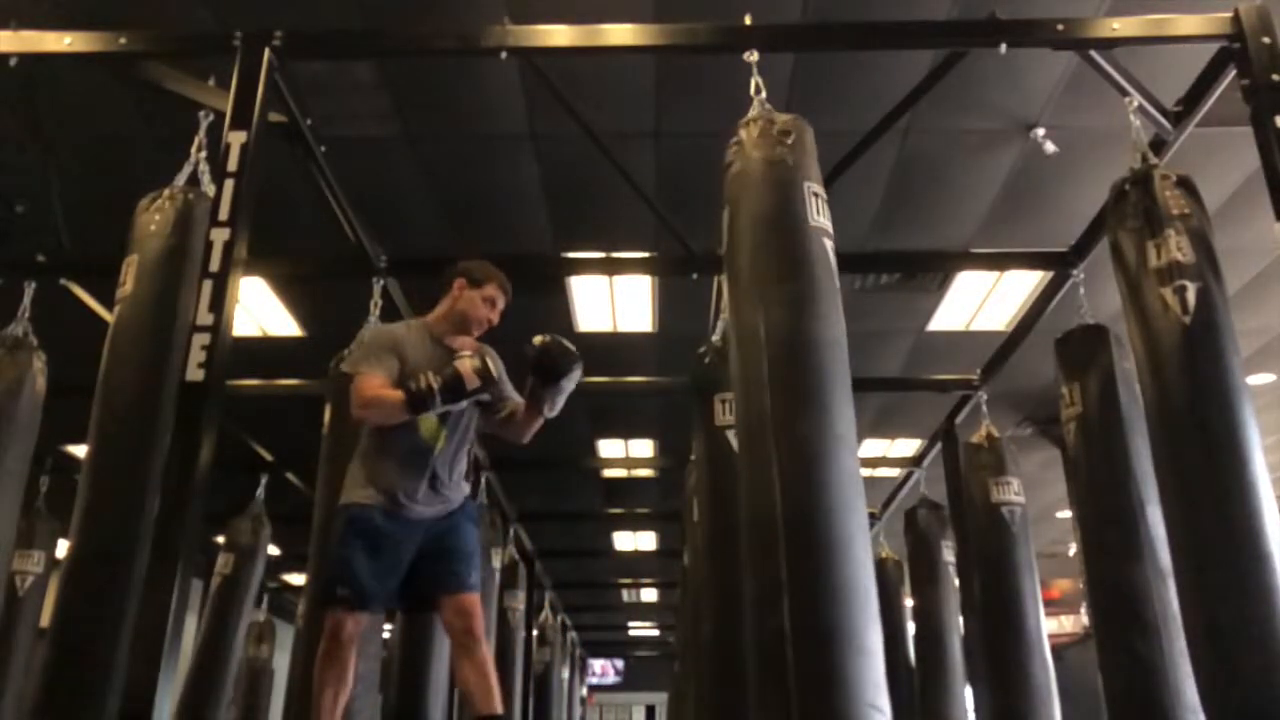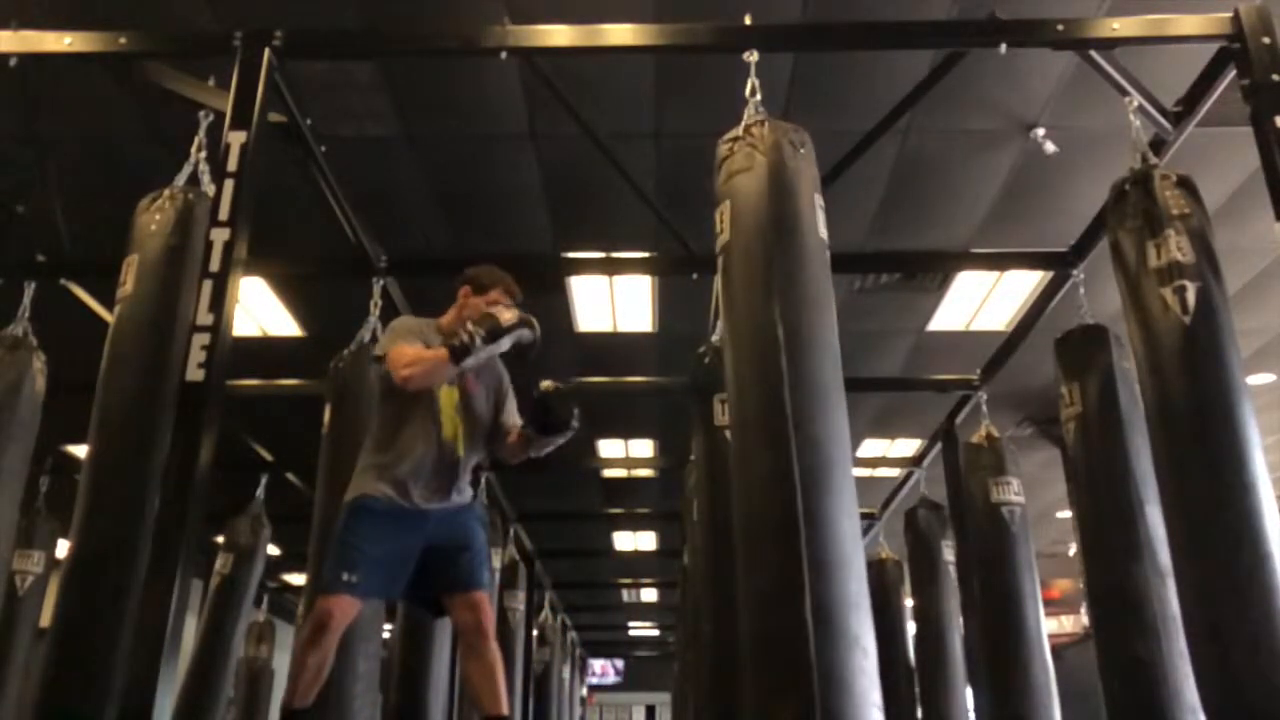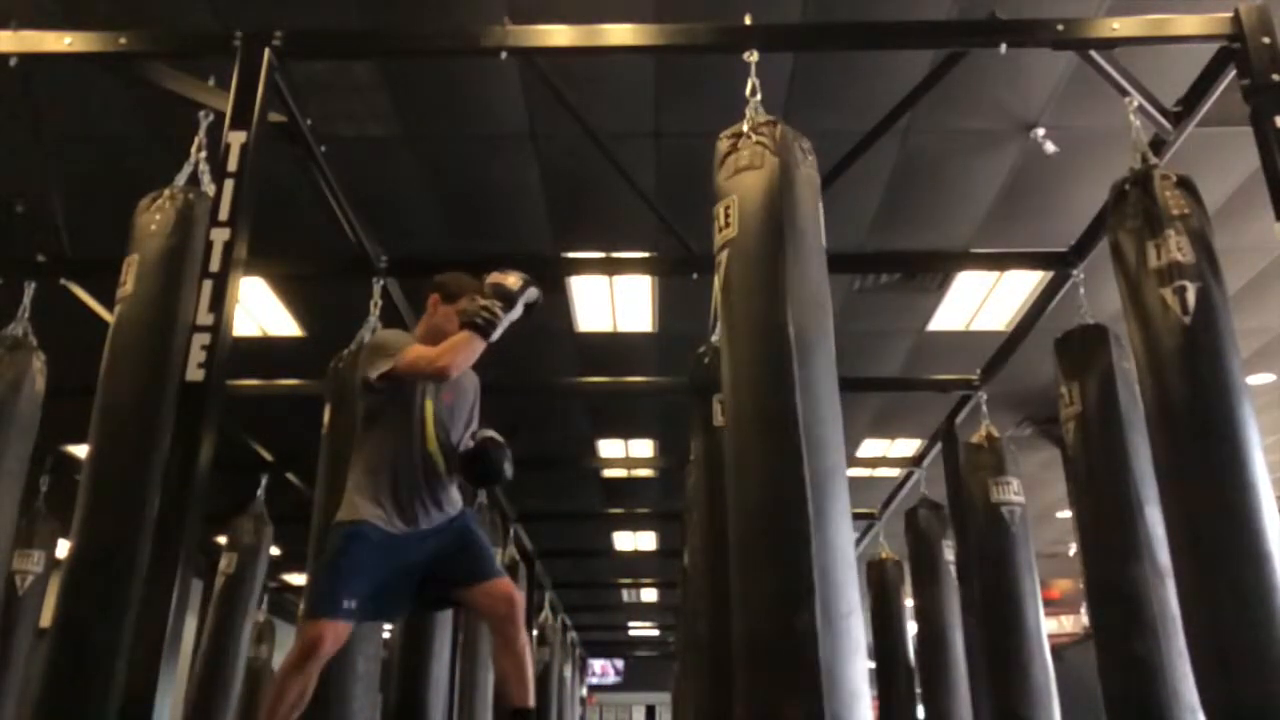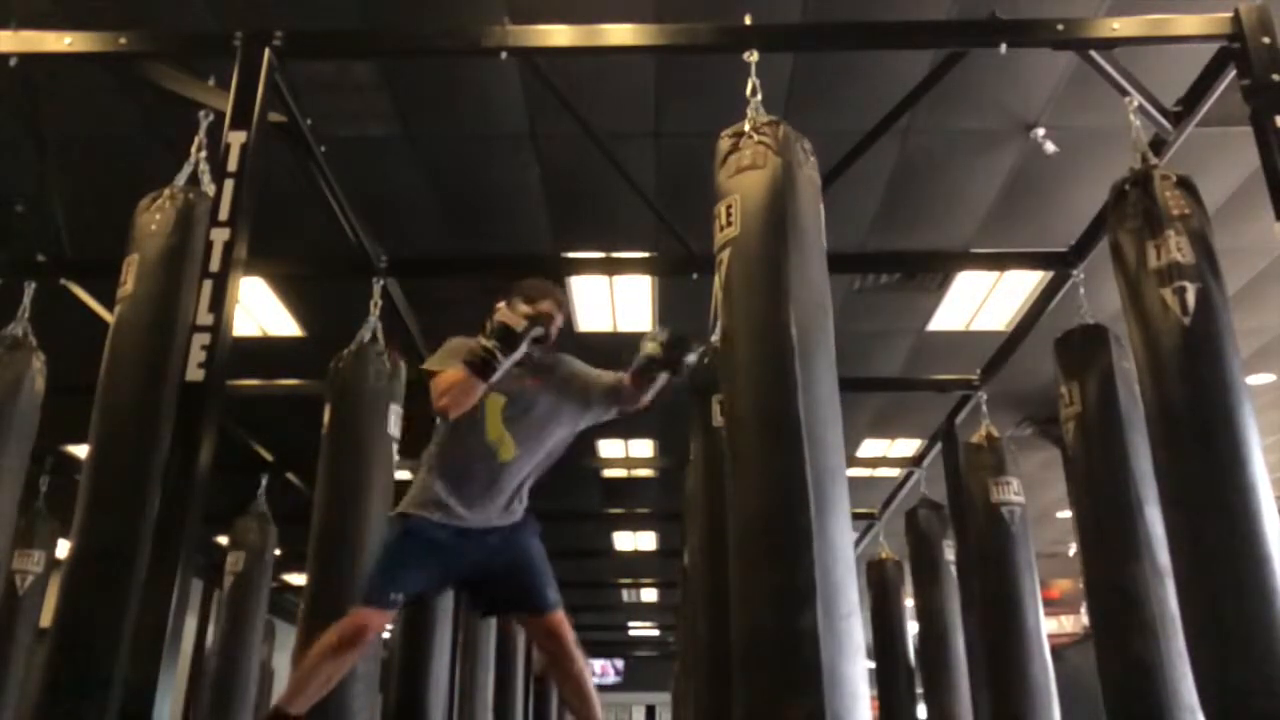
dt=0.5s
person 1, frame 1
left shoulder: (485, 361)
right shoulder: (390, 338)
left elbow: (518, 429)
right elbow: (365, 405)
left wrist: (549, 388)
right wrist: (442, 390)
left hip: (446, 511)
right hip: (377, 507)
left knee: (468, 623)
right knee: (342, 627)
person 1, frame 2
left shoulder: (493, 371)
right shoulder: (409, 329)
left elbow: (509, 448)
right elbow: (409, 373)
left wrist: (544, 431)
right wrist: (484, 335)
left hip: (452, 508)
right hip: (386, 501)
left knee: (478, 621)
right knee: (330, 615)
person 1, frame 3
left shoulder: (468, 382)
right shoulder: (386, 345)
right elbow: (442, 366)
right wrist: (494, 311)
left hip: (443, 521)
right hip: (373, 524)
left knee: (507, 604)
right knee: (318, 641)
person 1, frame 4
left shoulder: (567, 377)
right shoulder: (466, 350)
left elbow: (629, 394)
right elbow: (445, 403)
left wrist: (659, 362)
right wrist: (498, 346)
left hip: (503, 526)
right hip: (434, 520)
left knee: (558, 637)
right knee: (362, 625)
